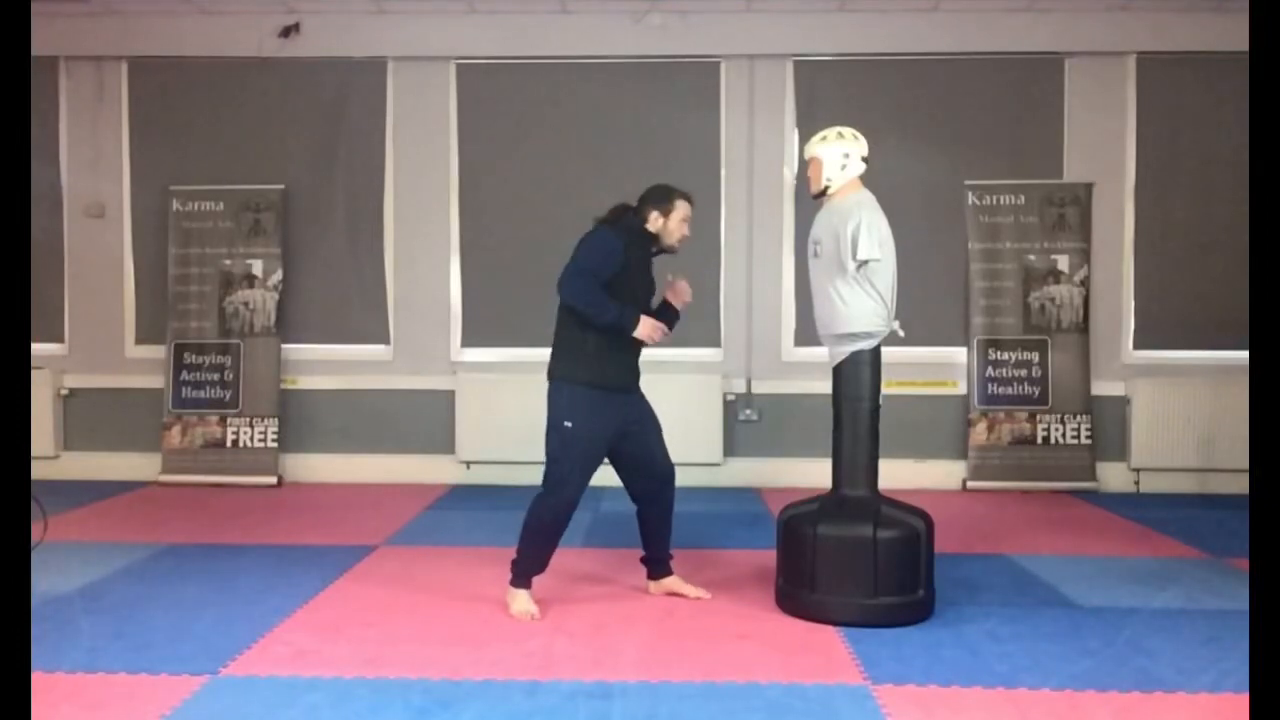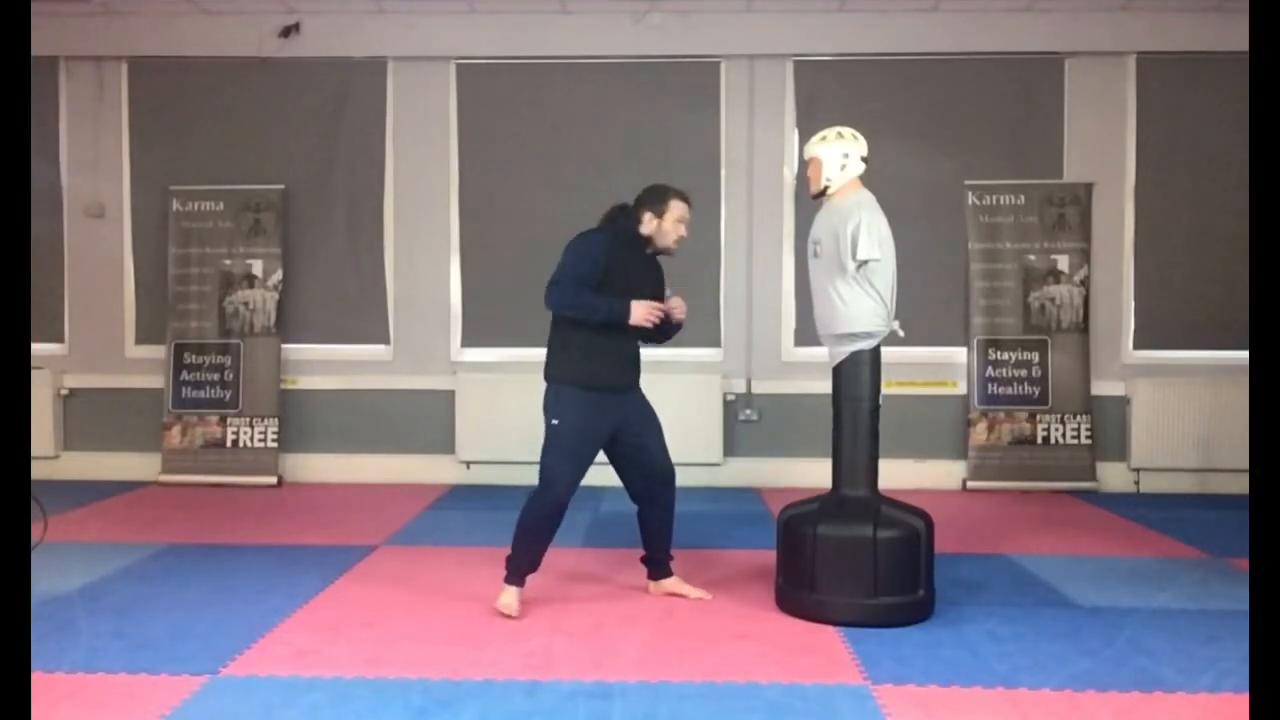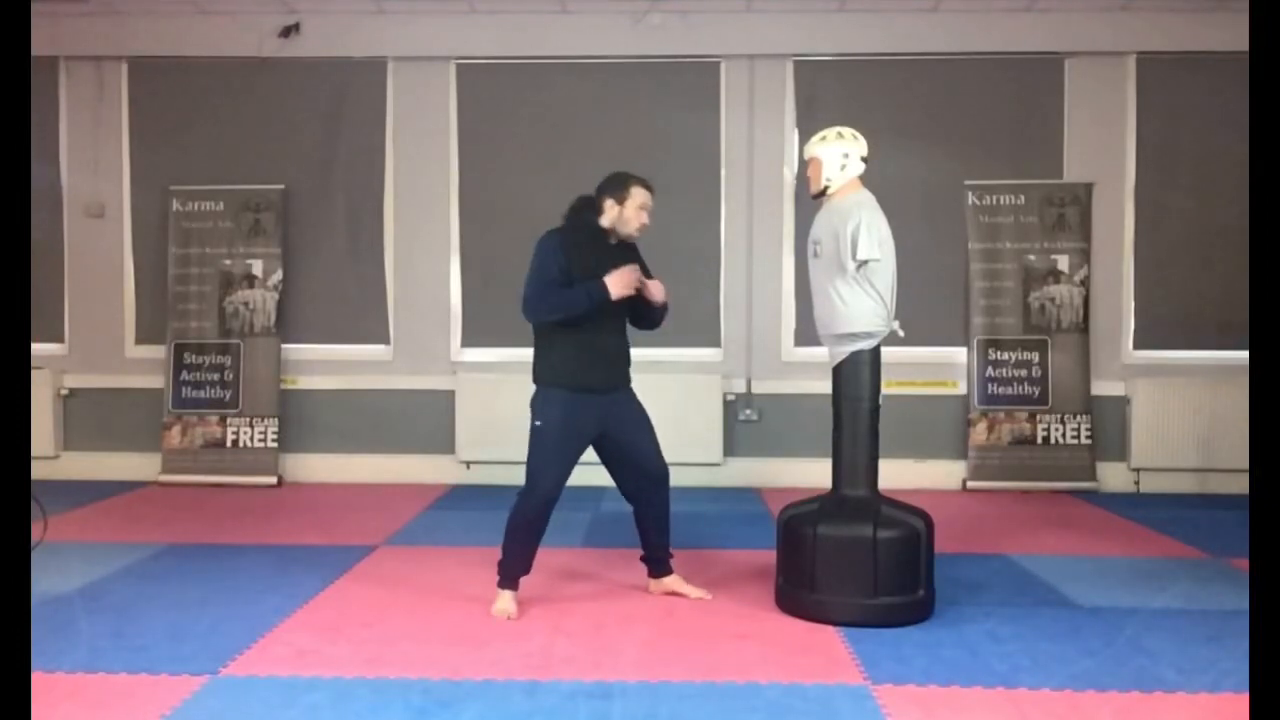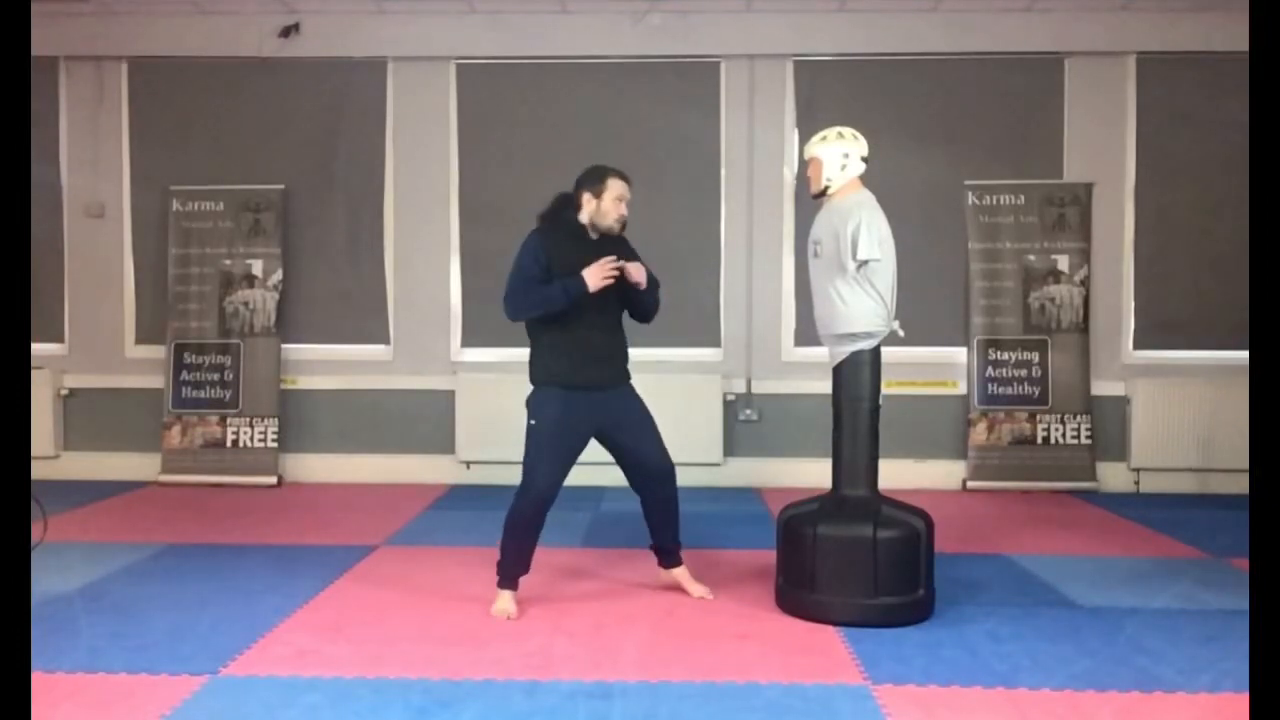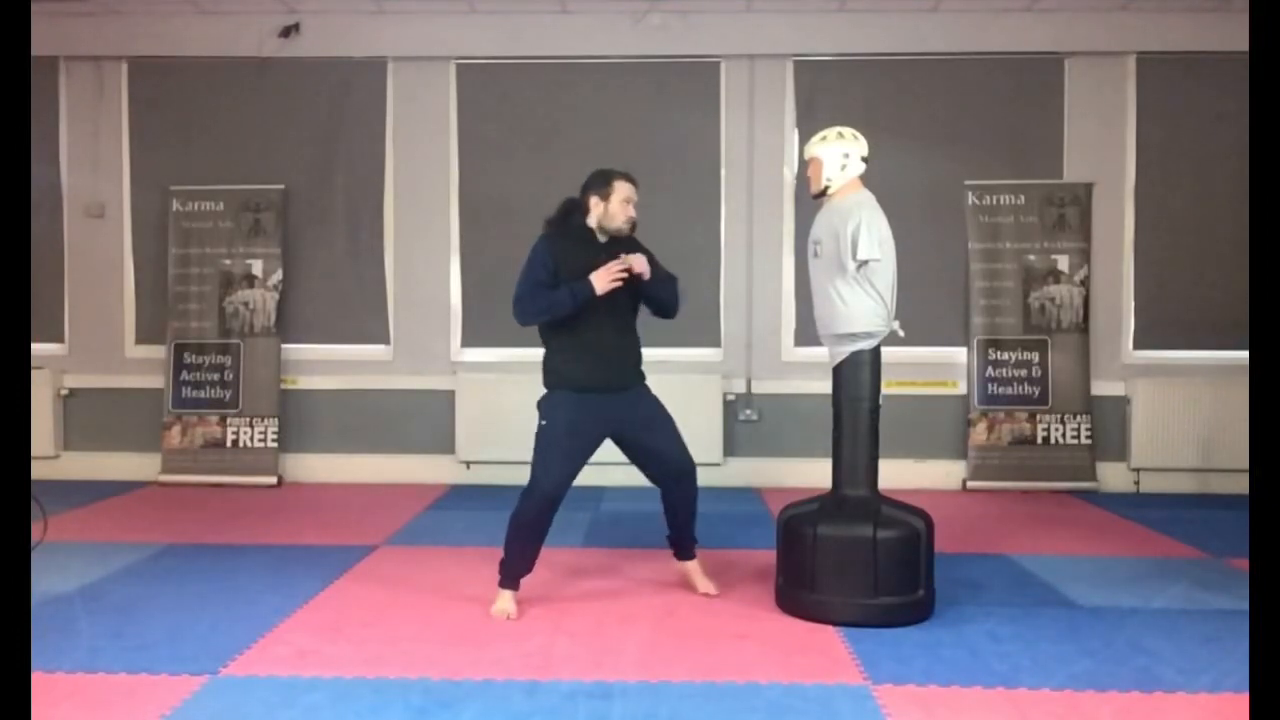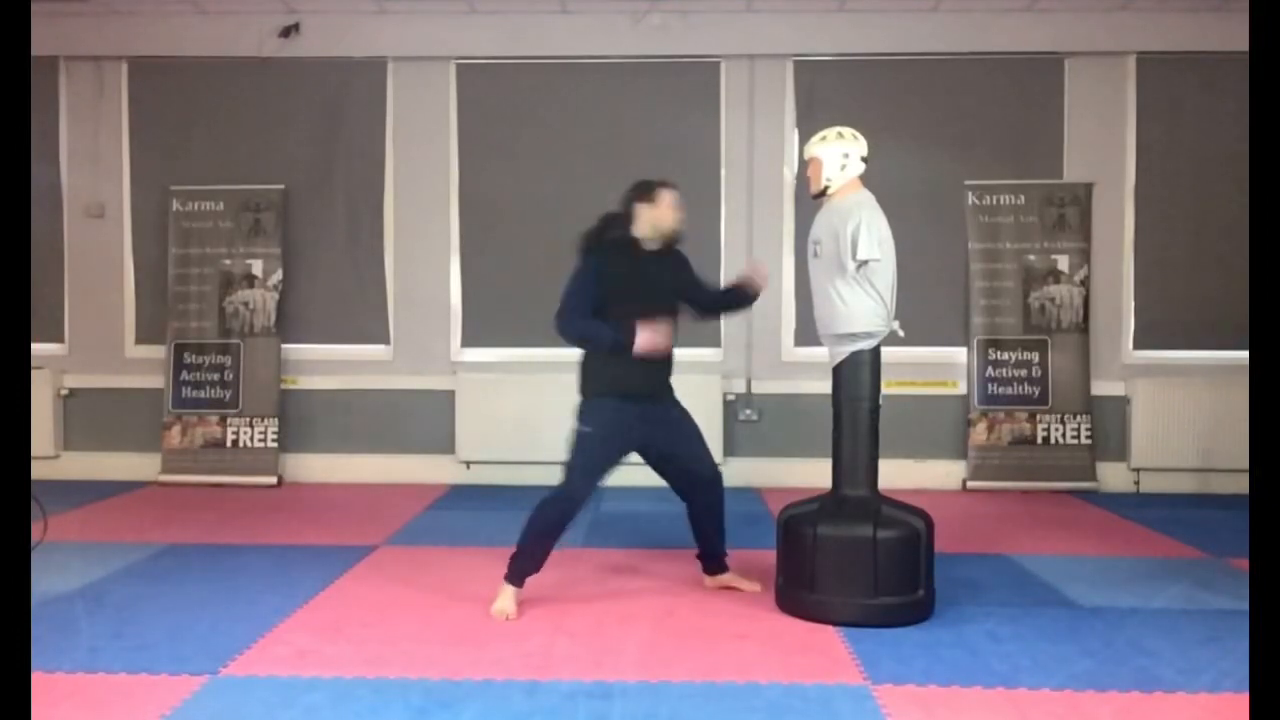
dt=0.2s
person 1, frame 1
left shoulder: (641, 260)
right shoulder: (610, 241)
right elbow: (574, 287)
left wrist: (670, 308)
right wrist: (631, 321)
left hip: (623, 391)
right hip: (580, 391)
left knee: (657, 477)
right knee: (563, 487)
left ankle: (660, 573)
right ankle: (520, 584)
person 1, frame 2
left shoulder: (649, 265)
right shoulder: (597, 245)
right elbow: (559, 295)
left wrist: (670, 319)
right wrist: (623, 310)
left hip: (624, 393)
right hip: (575, 393)
left knee: (657, 478)
right knee: (556, 487)
left ankle: (661, 575)
right ankle: (513, 582)
person 1, frame 3
left shoulder: (627, 254)
right shoulder: (560, 244)
left elbow: (641, 320)
right elbow: (536, 306)
left wrist: (655, 301)
right wrist: (601, 290)
left hip: (615, 393)
right hip: (562, 395)
left knee: (651, 477)
right knee: (541, 489)
left ankle: (661, 574)
right ankle: (507, 587)
person 1, frame 4
left shoulder: (617, 247)
right shoulder: (543, 243)
left elbow: (644, 312)
right elbow: (516, 304)
left wrist: (643, 285)
right wrist: (579, 284)
left hip: (614, 389)
right hip: (559, 394)
left knee: (657, 472)
right knee: (537, 488)
left ankle: (672, 565)
right ankle: (507, 587)
person 1, frame 5
left shoulder: (630, 249)
right shoulder: (553, 248)
left elbow: (669, 306)
right elbow: (526, 309)
left wrist: (650, 276)
right wrist: (587, 288)
left hip: (629, 391)
right hip: (572, 396)
left knee: (678, 469)
right knee: (545, 488)
left ankle: (687, 560)
right ankle: (508, 587)
person 1, frame 6
left shoulder: (670, 263)
right shoulder: (602, 259)
left elbow: (708, 303)
right elbow: (569, 323)
left wrist: (745, 289)
right wrist: (629, 338)
left hip: (658, 402)
right hip: (609, 403)
left knee: (705, 479)
right knee: (572, 492)
left ankle: (716, 569)
right ankle: (513, 584)
person 2, frame 1
left shoulder: (861, 211)
right shoulder: (832, 210)
left elbow: (877, 275)
left wrist: (878, 324)
left hip: (859, 335)
right hip: (844, 336)
person 2, frame 2
left shoulder: (861, 211)
right shoulder: (832, 210)
left elbow: (876, 276)
left wrist: (877, 323)
left hip: (859, 335)
right hip: (842, 336)
person 2, frame 3
left shoulder: (861, 211)
right shoulder: (832, 210)
left elbow: (876, 275)
left wrist: (877, 323)
left hip: (859, 335)
right hip: (843, 335)
person 2, frame 4
left shoulder: (860, 210)
right shoulder: (834, 210)
left elbow: (877, 272)
left wrist: (878, 321)
left hip: (858, 336)
right hip: (845, 337)
left knee: (857, 420)
right knee: (846, 422)
left ankle: (858, 494)
right ankle: (847, 493)
person 2, frame 5
left shoulder: (860, 210)
right shoulder: (835, 210)
left elbow: (878, 273)
left wrist: (878, 319)
left hip: (858, 335)
right hip: (845, 336)
left knee: (857, 414)
right knee: (846, 418)
left ankle: (858, 493)
right ankle: (848, 491)
person 2, frame 6
left shoulder: (862, 212)
right shoulder: (833, 210)
left elbow: (876, 275)
left wrist: (877, 324)
left hip: (858, 335)
right hip: (844, 335)
